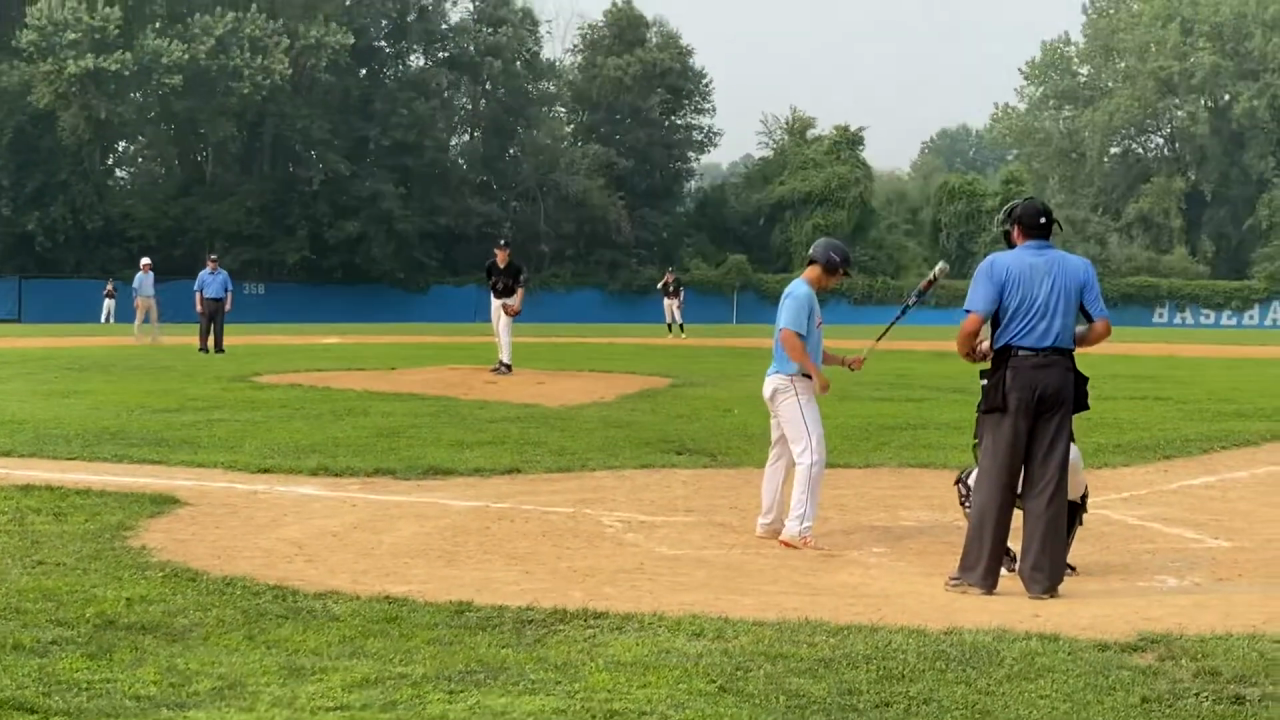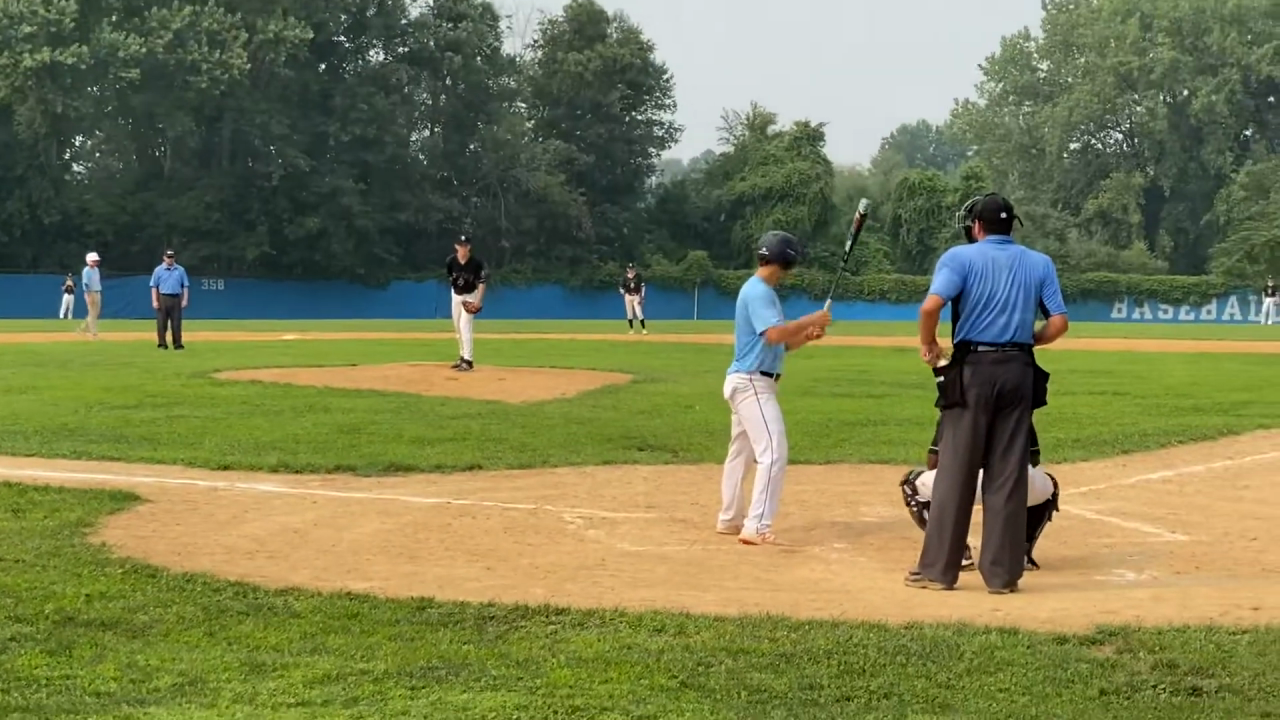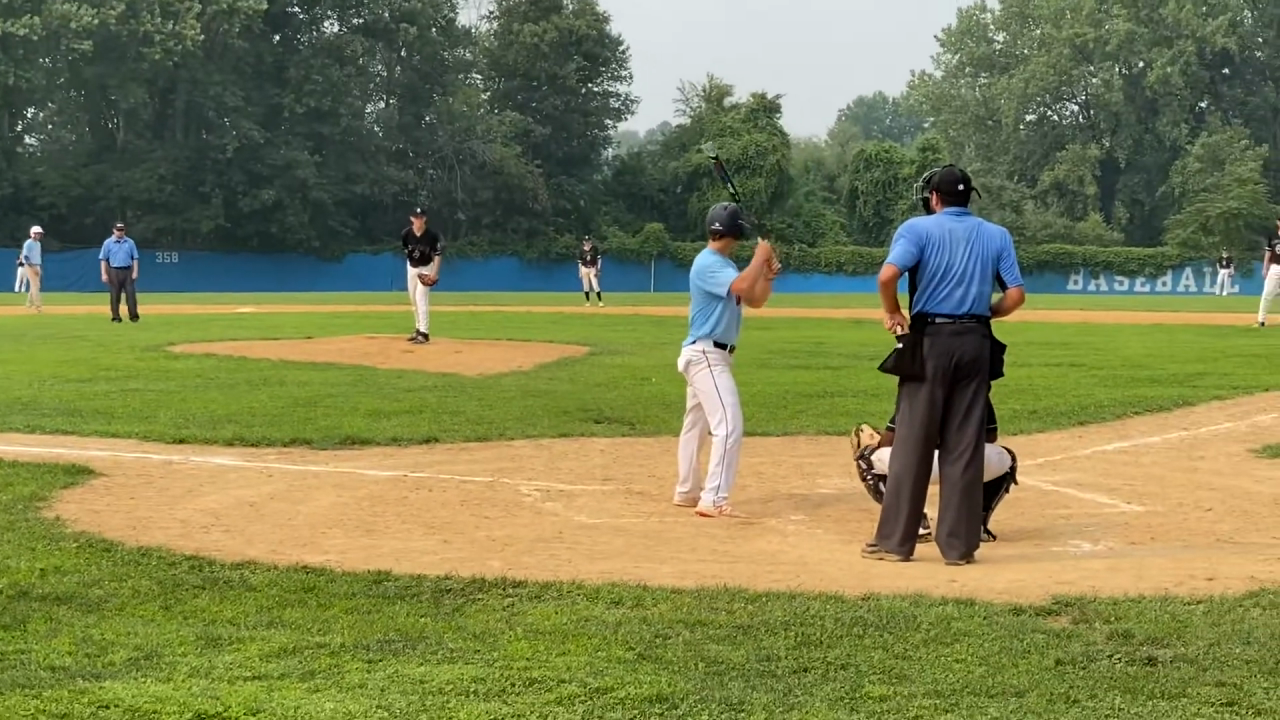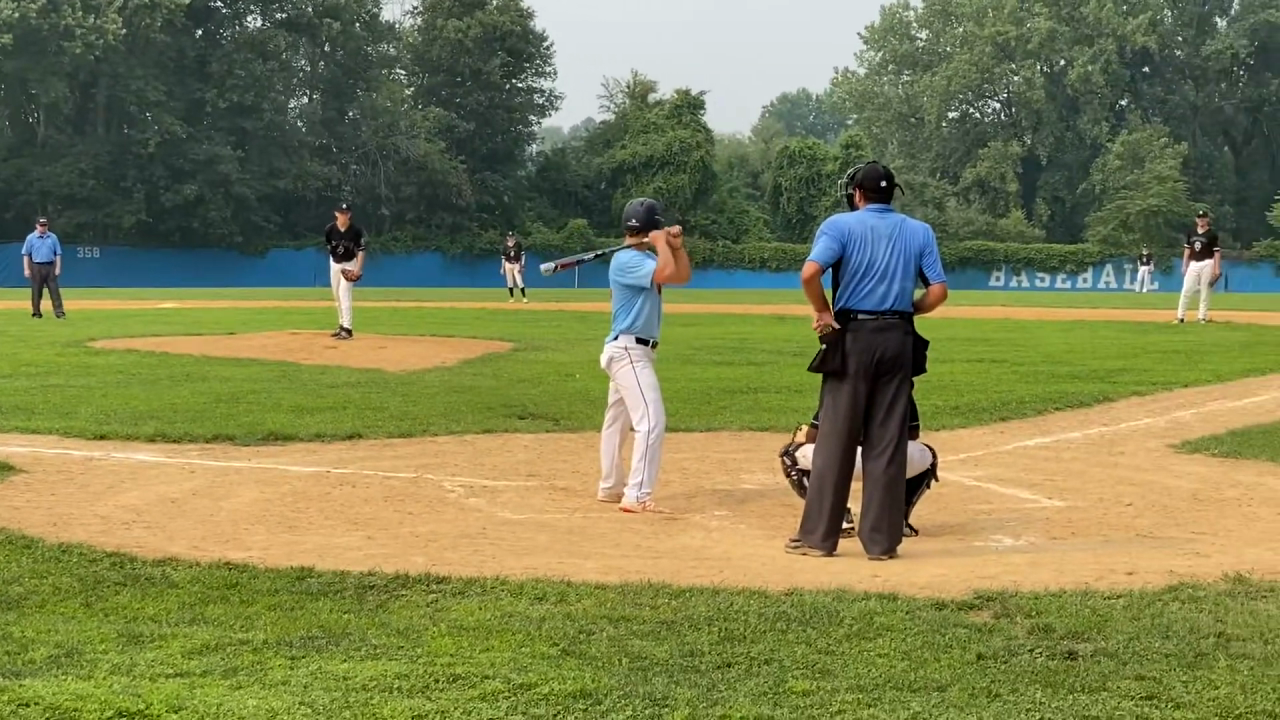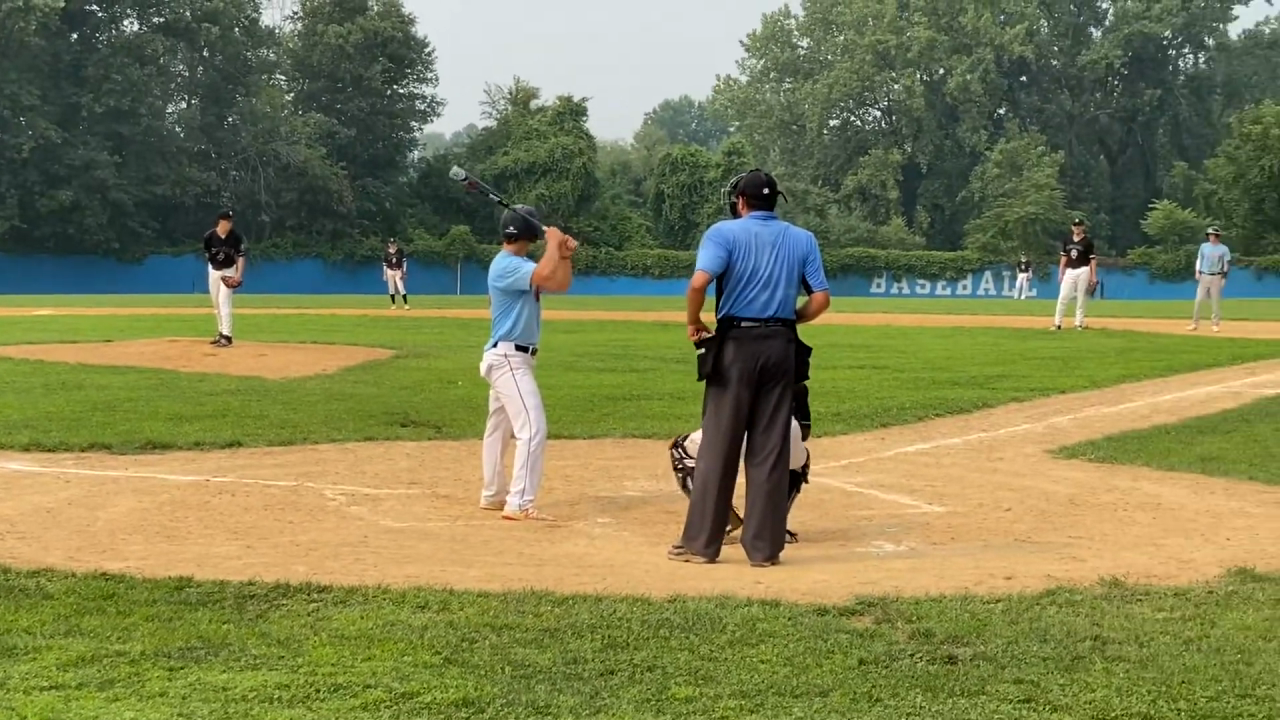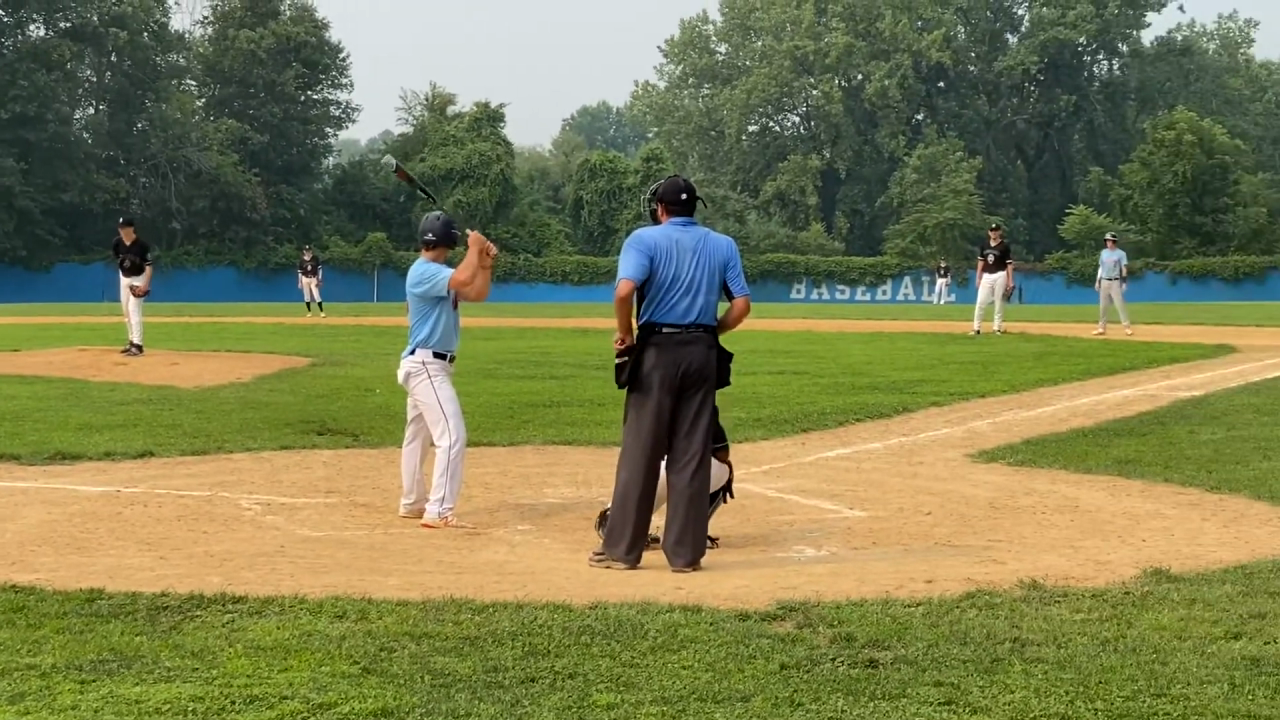
dt=0.4s
person 1, frame 1
left shoulder: (997, 264)
right shoulder: (1080, 267)
left elbow: (972, 325)
right elbow: (1101, 328)
left wrist: (968, 351)
left hip: (1013, 374)
right hip: (1058, 376)
left knee: (995, 476)
right knee: (1049, 480)
left ankle: (978, 574)
right ankle: (1043, 578)
person 1, frame 2
left shoulder: (960, 256)
right shoulder: (1040, 263)
left elbow: (931, 305)
right elbow: (1058, 323)
left wrist: (928, 343)
left hip: (972, 369)
right hip: (1018, 371)
left knee: (956, 469)
right knee: (1009, 474)
left ankle: (938, 569)
right ankle: (1002, 572)
person 1, frame 3
left shoulder: (918, 227)
right shoulder: (998, 235)
left elbow: (887, 275)
right elbow: (1015, 295)
left wrist: (893, 312)
left hip: (930, 340)
right hip: (975, 342)
left knee: (913, 441)
right knee: (965, 445)
left ankle: (895, 540)
right ankle: (959, 544)
person 1, frame 4
left shoulder: (841, 224)
right shoulder: (920, 231)
left elbow: (810, 272)
right elbow: (938, 292)
left wrist: (822, 311)
left hip: (853, 336)
right hip: (898, 338)
left knee: (836, 437)
right knee: (888, 441)
left ankle: (818, 536)
right ankle: (882, 539)
person 1, frame 5
left shoulder: (724, 231)
right shoulder: (803, 239)
left elbow: (699, 282)
right elbow: (820, 299)
left wrist: (693, 321)
left hip: (736, 344)
right hip: (781, 346)
left knee: (718, 445)
right knee: (771, 449)
left ankle: (701, 542)
right ankle: (764, 546)
person 1, frame 6
left shoulder: (644, 238)
right shoulder: (724, 245)
left elbow: (624, 291)
right elbow: (741, 306)
left wrist: (624, 332)
left hip: (657, 351)
right hip: (702, 353)
left knee: (640, 451)
right knee: (692, 455)
left ankle: (621, 549)
right ankle: (685, 552)
person 2, frame 1
left shoulder: (806, 293)
right shoulder: (800, 292)
right elbow: (788, 337)
left wrist: (842, 361)
right wrist: (816, 374)
left hip: (785, 383)
right hip: (791, 383)
left knee: (781, 455)
right knee: (811, 456)
left ankle: (769, 523)
right ankle: (797, 530)
person 2, frame 2
left shoulder: (762, 291)
right shoulder: (758, 291)
left elbow: (782, 342)
right elbow: (776, 334)
left wrist: (807, 334)
right wrist: (811, 320)
left hip: (747, 381)
right hip: (752, 383)
left knee: (740, 452)
right knee: (773, 453)
left ankle: (729, 519)
right ankle: (756, 528)
person 2, frame 3
left shoulder: (723, 263)
right shoulder: (709, 263)
left elbow: (754, 300)
right elbow: (743, 286)
left wrist: (767, 276)
right wrist: (760, 256)
left hip: (706, 354)
right hip: (707, 354)
left knee: (696, 424)
right knee: (729, 426)
left ankle: (686, 492)
right ankle: (713, 501)
person 2, frame 4
left shoulder: (645, 257)
right shoulder: (627, 259)
left elbow: (682, 275)
right elbow: (667, 274)
left wrist: (676, 245)
right wrist: (661, 244)
left hip: (630, 350)
right hip: (629, 350)
left knee: (617, 420)
right knee: (651, 422)
left ankle: (610, 487)
right ankle: (636, 497)
person 2, frame 5
left shoulder: (521, 264)
right shoulder: (506, 265)
left elbow: (560, 284)
right elbow: (546, 273)
left wrist: (565, 255)
right wrist: (553, 243)
left hip: (510, 357)
right hip: (509, 358)
left knee: (499, 428)
right knee: (533, 429)
left ankle: (493, 495)
right ankle: (519, 504)
person 2, frame 6
left shoulder: (439, 273)
right shoulder: (424, 272)
left elbow: (476, 293)
right elbow: (464, 279)
left wrist: (485, 263)
right wrist: (474, 247)
left hip: (427, 365)
right hip: (426, 365)
left knee: (417, 436)
right knee: (452, 437)
left ankle: (412, 503)
right ankle: (438, 512)
